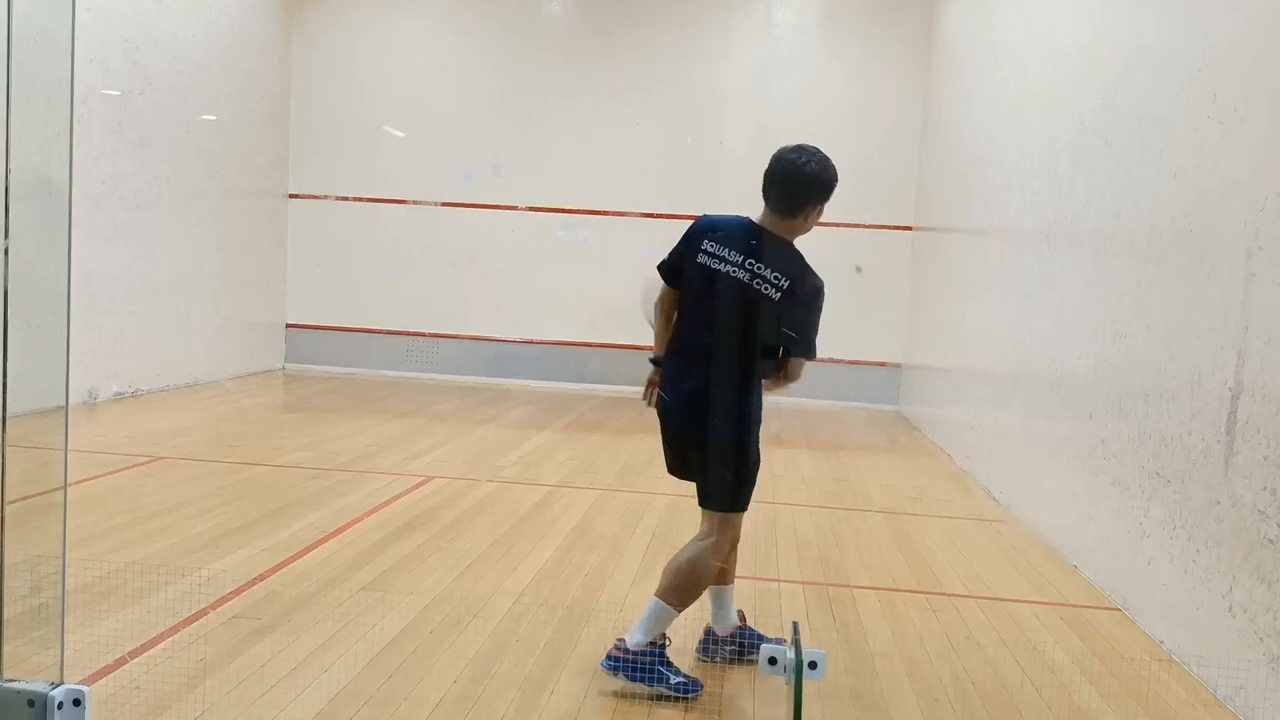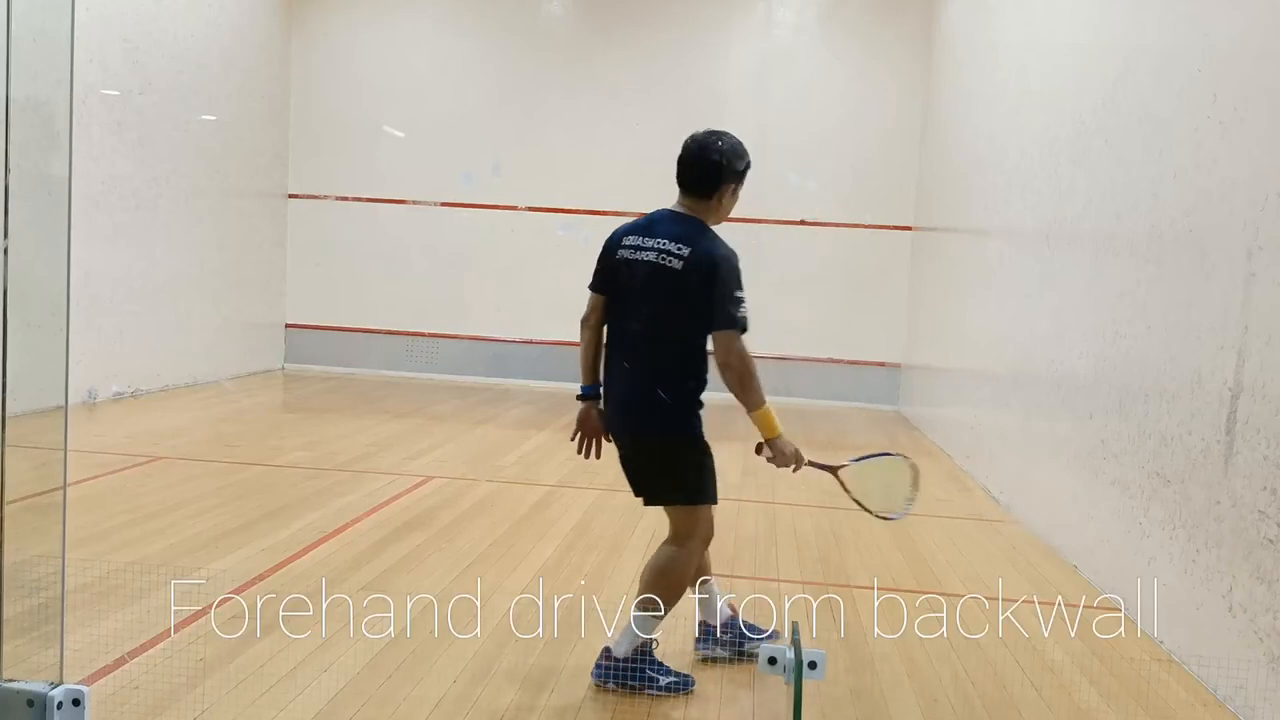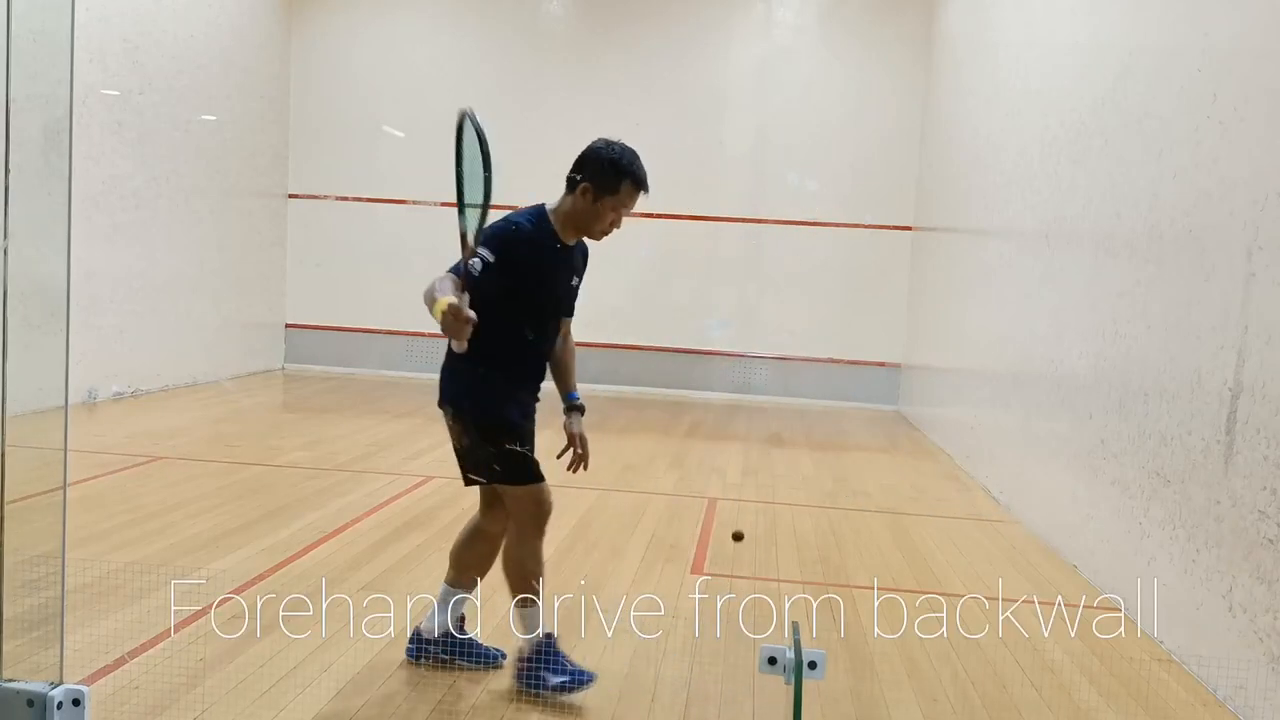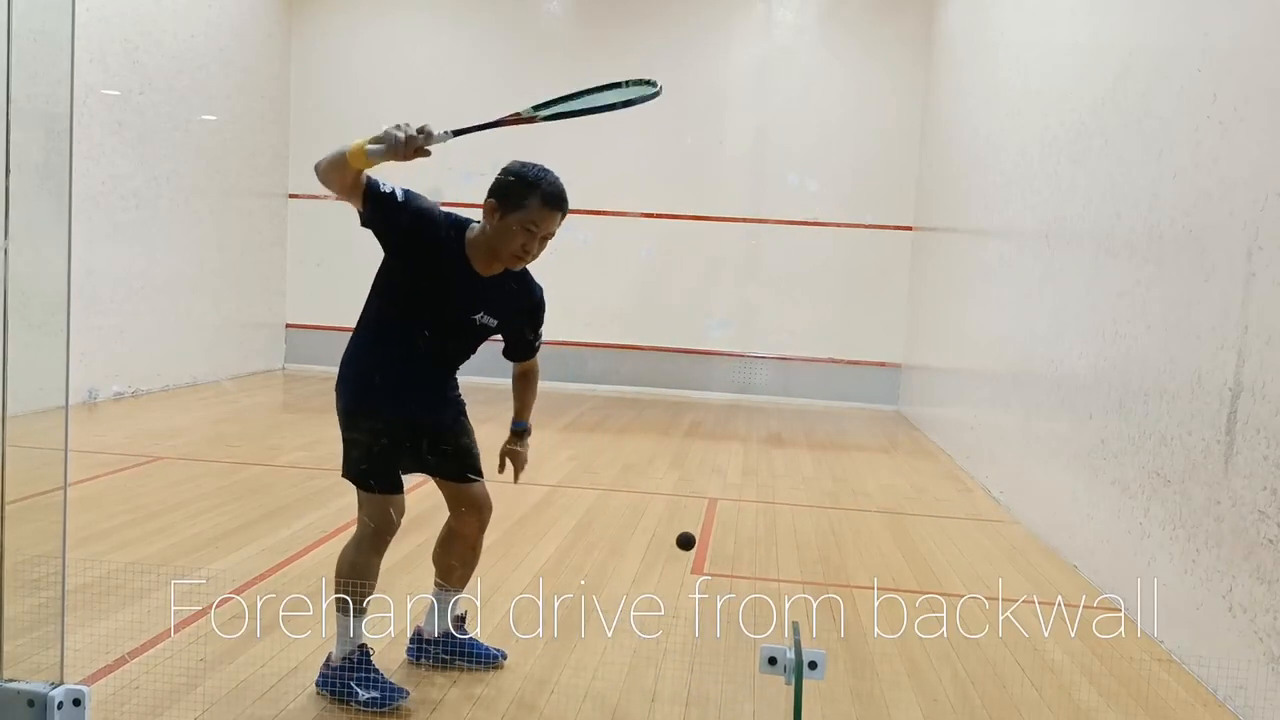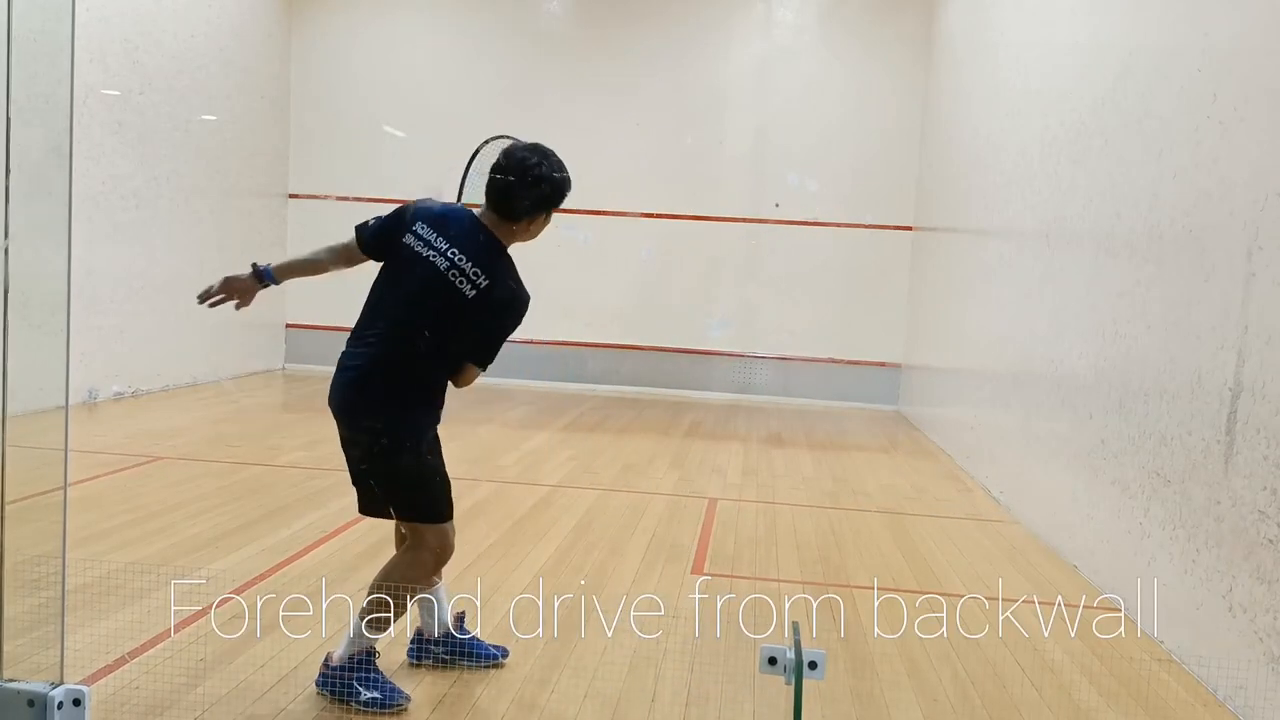
dt=1s
person 1, frame 1
left shoulder: (704, 231)
right shoulder: (804, 285)
left elbow: (664, 304)
right elbow: (788, 369)
left wrist: (660, 366)
left hip: (677, 400)
right hip: (728, 414)
left knee: (720, 518)
right knee: (718, 534)
left ankle: (724, 630)
right ankle: (636, 647)
person 1, frame 2
left shoulder: (624, 236)
right shoulder: (713, 257)
left elbow: (590, 322)
right elbow: (730, 354)
left wrist: (590, 398)
right wrist: (772, 431)
left hip: (620, 408)
right hip: (664, 414)
left knee: (688, 518)
right knee: (693, 530)
left ankle: (718, 624)
right ankle: (624, 654)
person 1, frame 3
left shoulder: (576, 254)
right shoulder: (515, 235)
right elbow: (447, 283)
left wrist: (572, 408)
right wrist: (448, 308)
left hip: (515, 398)
right hip: (476, 393)
left knee: (499, 511)
right knee: (531, 508)
left ankle: (437, 631)
right ankle: (533, 648)
person 1, frame 4
left shoulder: (524, 298)
right shoulder: (422, 227)
left elbow: (524, 369)
right elbow: (330, 173)
left wrist: (519, 433)
right wrist: (377, 150)
left hip: (435, 397)
right hip: (370, 393)
left knee: (474, 508)
right knee: (381, 519)
left ankle: (437, 632)
right ankle: (344, 661)
person 1, frame 5
left shoulder: (422, 215)
right shoulder: (506, 292)
left elbow: (339, 254)
right elbow: (461, 375)
left wrist: (261, 277)
left hip: (355, 387)
right hip: (392, 410)
left knee: (428, 515)
right knee: (430, 538)
left ankle: (437, 632)
right ankle: (347, 663)
